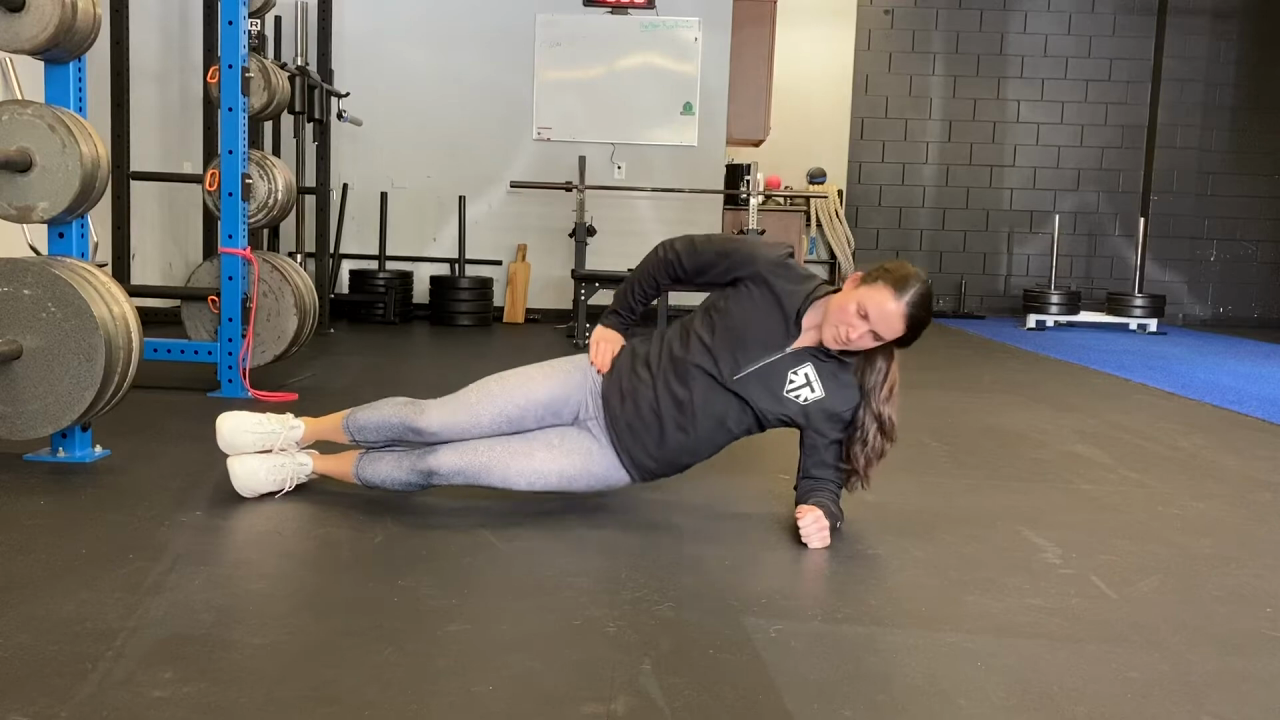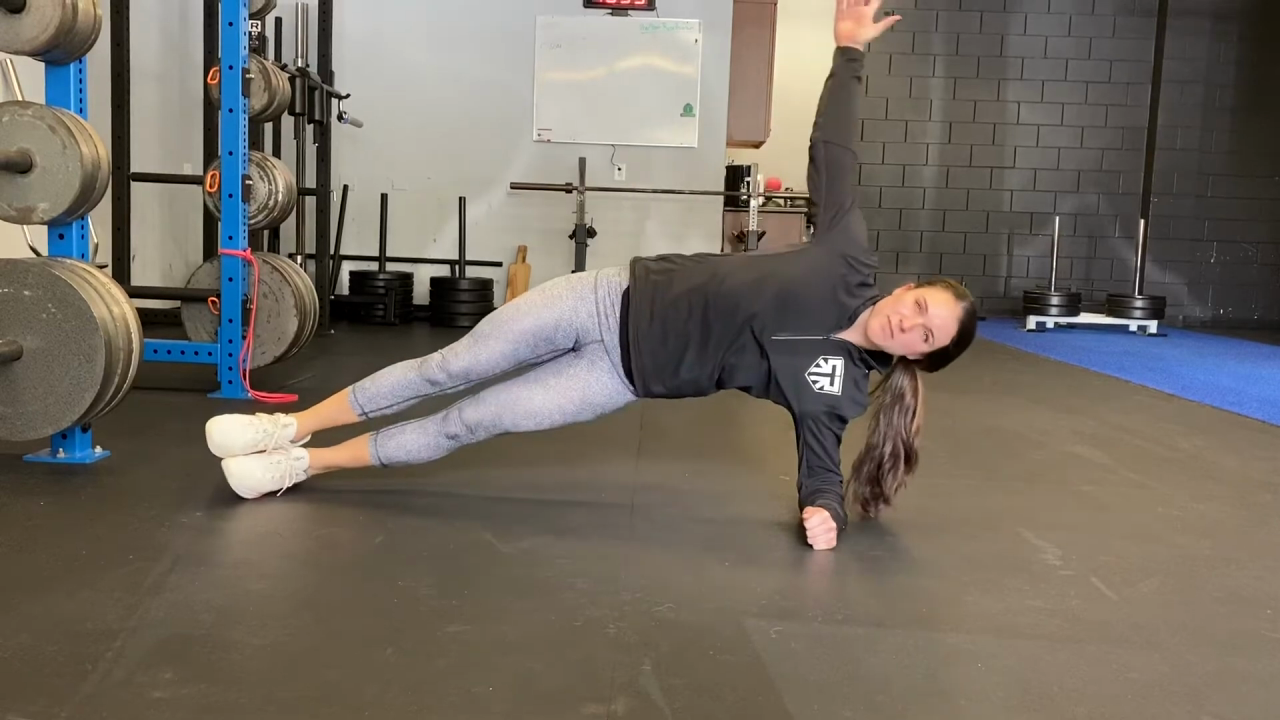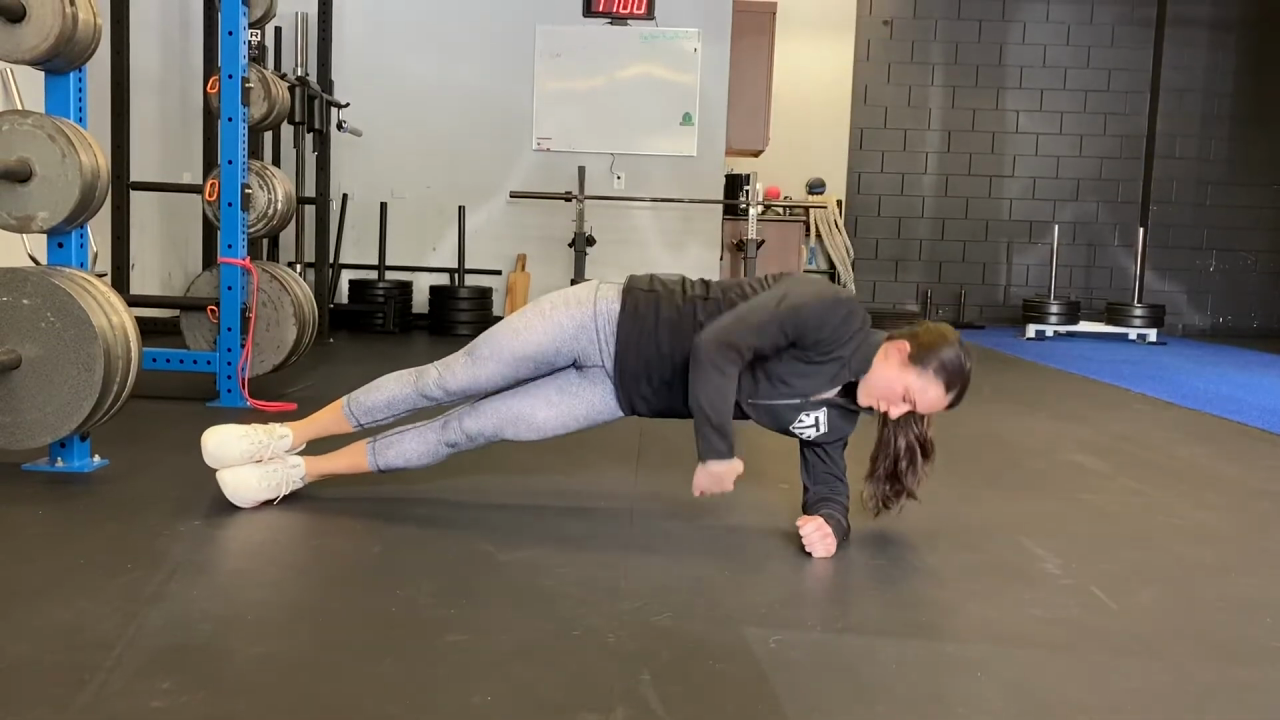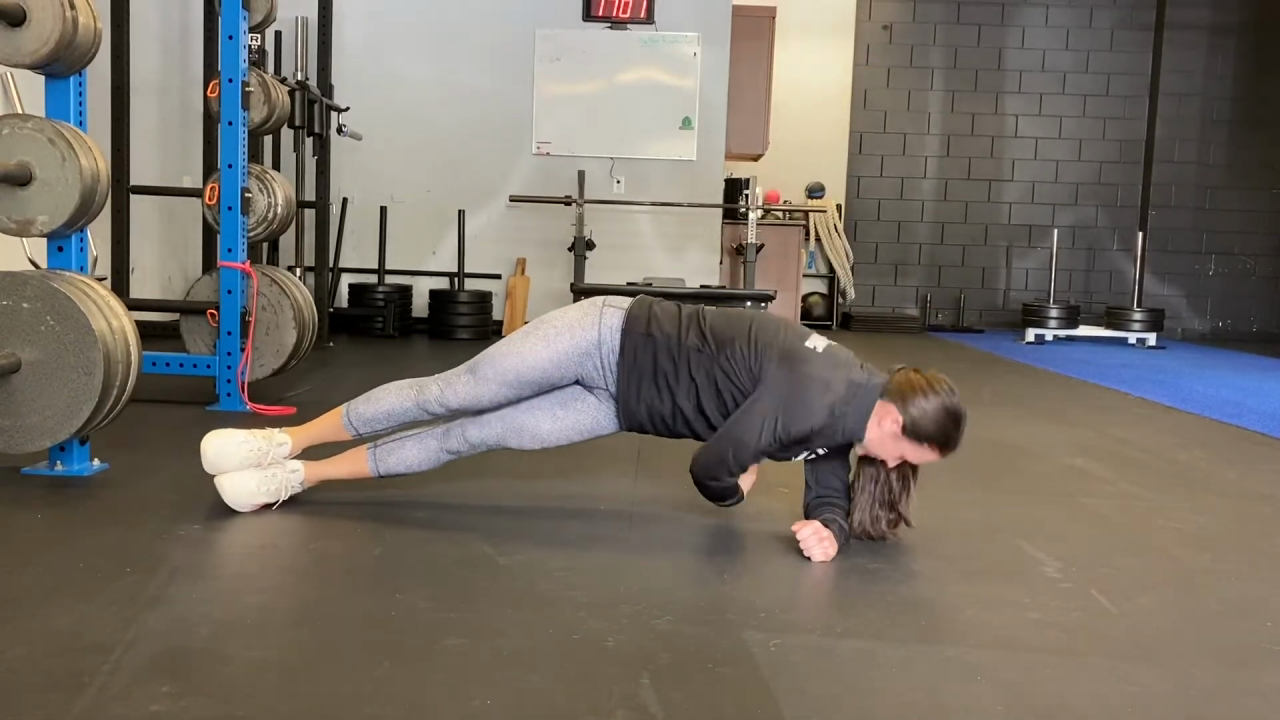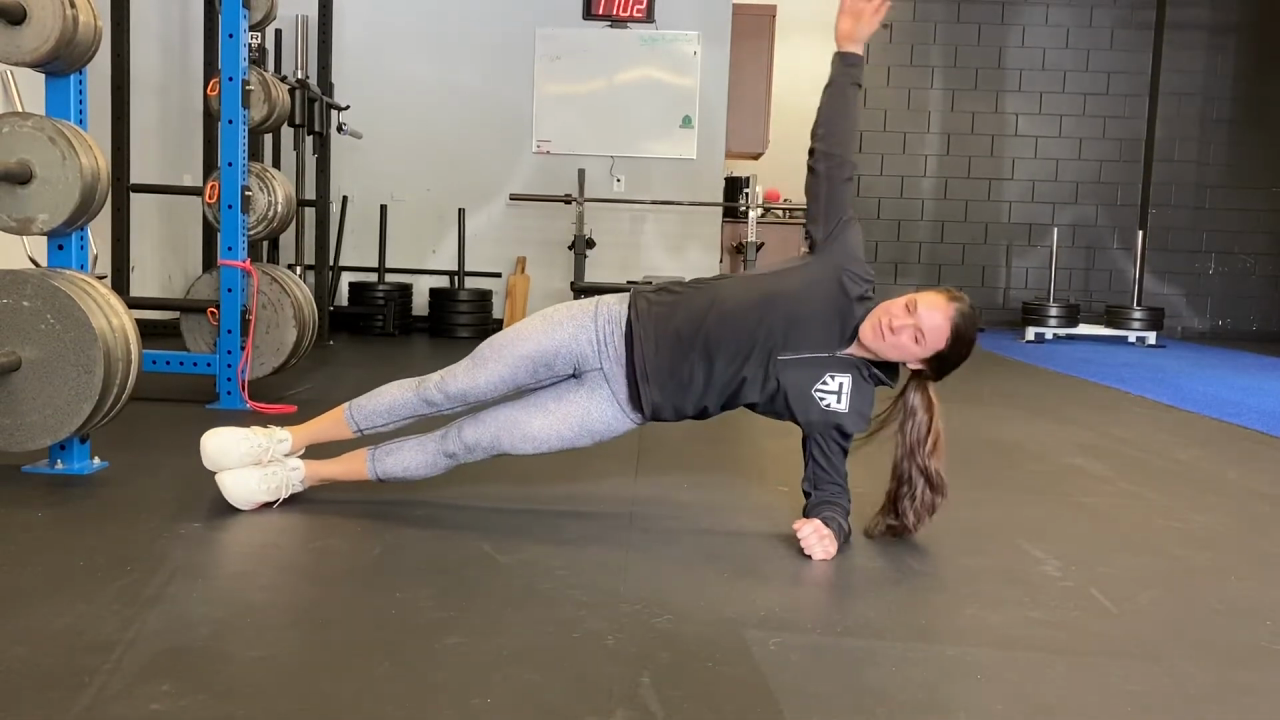
dt=1s
person 1, frame 1
left shoulder: (838, 393)
right shoulder: (774, 271)
left elbow: (823, 470)
right elbow: (672, 257)
left wrist: (819, 510)
right wrist: (614, 322)
left hip: (623, 456)
right hip: (607, 384)
left knee: (442, 465)
right knee: (432, 421)
left ankle: (304, 468)
right ankle: (298, 428)
person 1, frame 2
left shoulder: (836, 387)
right shoulder: (850, 264)
left elbow: (821, 461)
right elbow: (831, 150)
left wrist: (822, 513)
left hip: (625, 375)
right hip: (615, 299)
left knee: (467, 423)
right knee: (448, 371)
left ankle: (303, 465)
right ankle: (290, 429)
person 1, frame 3
left shoulder: (835, 412)
right shoulder: (834, 315)
left elbow: (825, 477)
right elbow: (716, 344)
left wrist: (824, 520)
right wrist: (717, 449)
left hip: (623, 393)
right hip: (611, 320)
left knee: (469, 429)
right knee: (445, 383)
left ankle: (300, 473)
right ankle: (287, 435)
person 1, frame 4
left shoulder: (847, 416)
right shoulder: (819, 393)
left elbow: (827, 480)
right elbow: (711, 470)
left wrist: (825, 525)
right wrist: (735, 490)
left hip: (619, 406)
right hip: (612, 338)
left knee: (468, 437)
right knee: (448, 395)
left ankle: (300, 476)
right ankle: (286, 438)
person 1, frame 5
left shoulder: (845, 400)
right shoulder: (848, 276)
left elbow: (827, 476)
right elbow: (830, 163)
left wrist: (826, 525)
left hip: (628, 400)
right hip: (613, 326)
left knee: (466, 442)
right knee: (445, 393)
left ankle: (297, 479)
right ankle: (282, 442)
